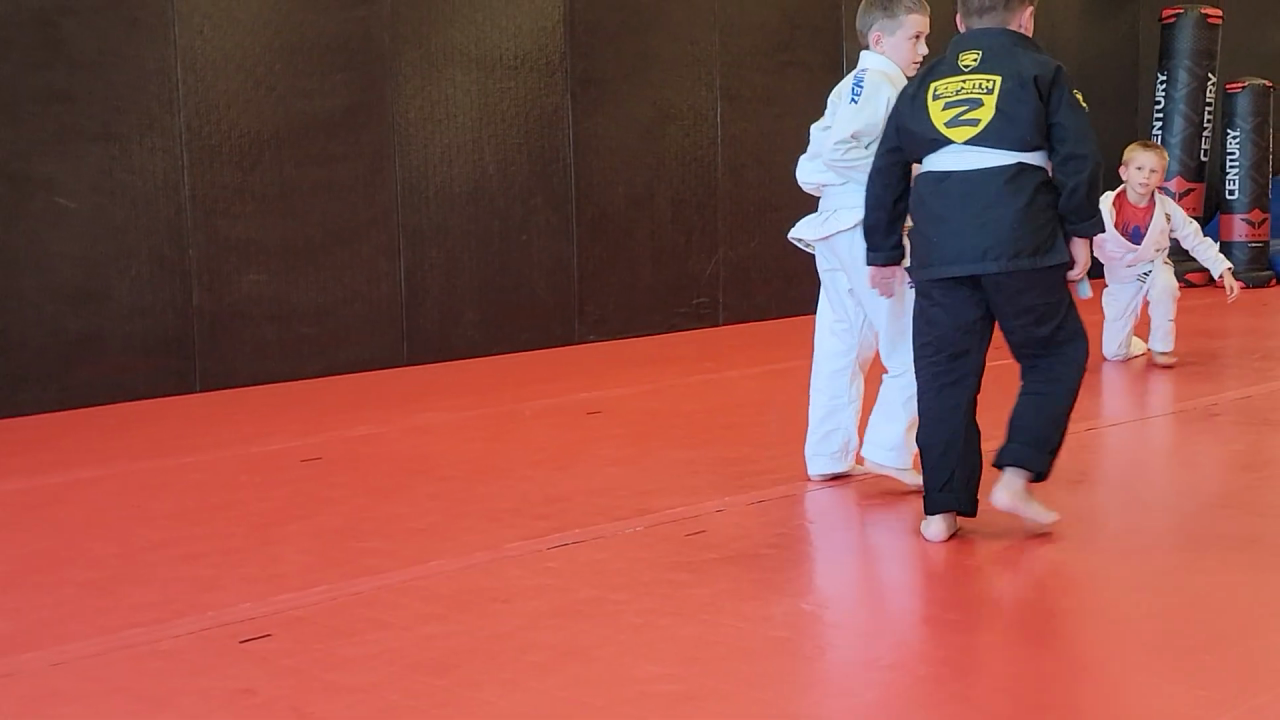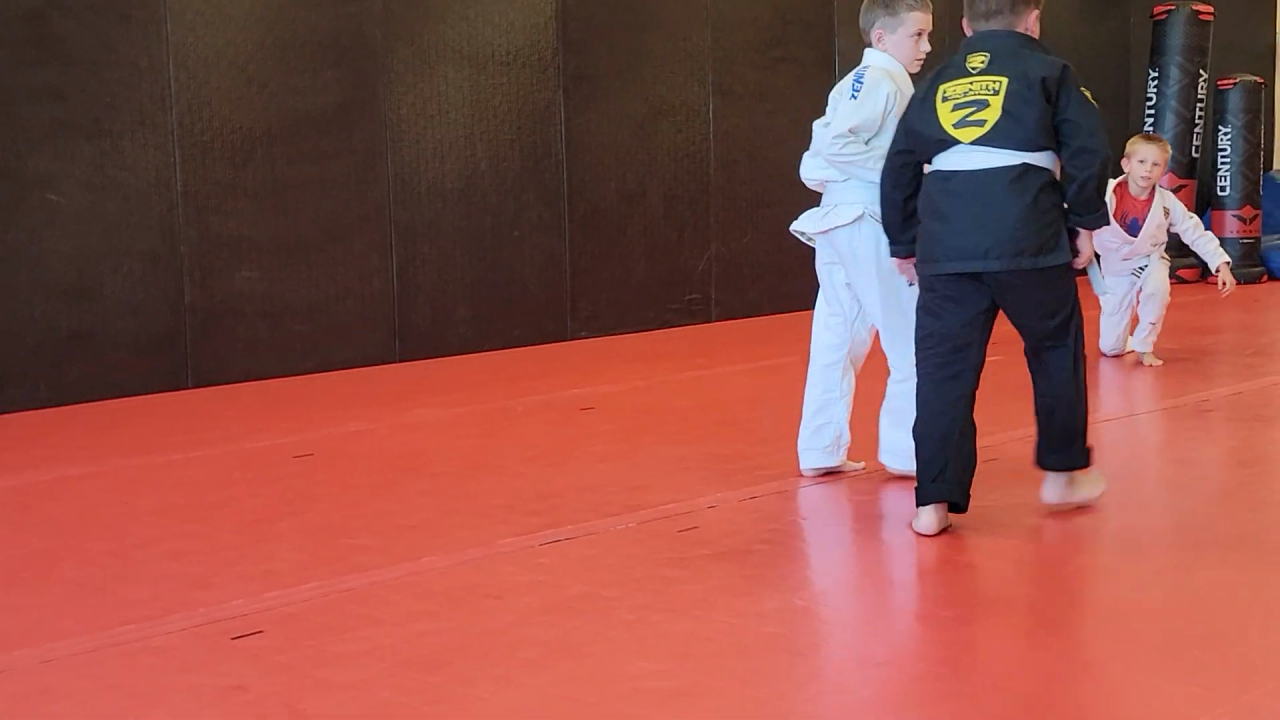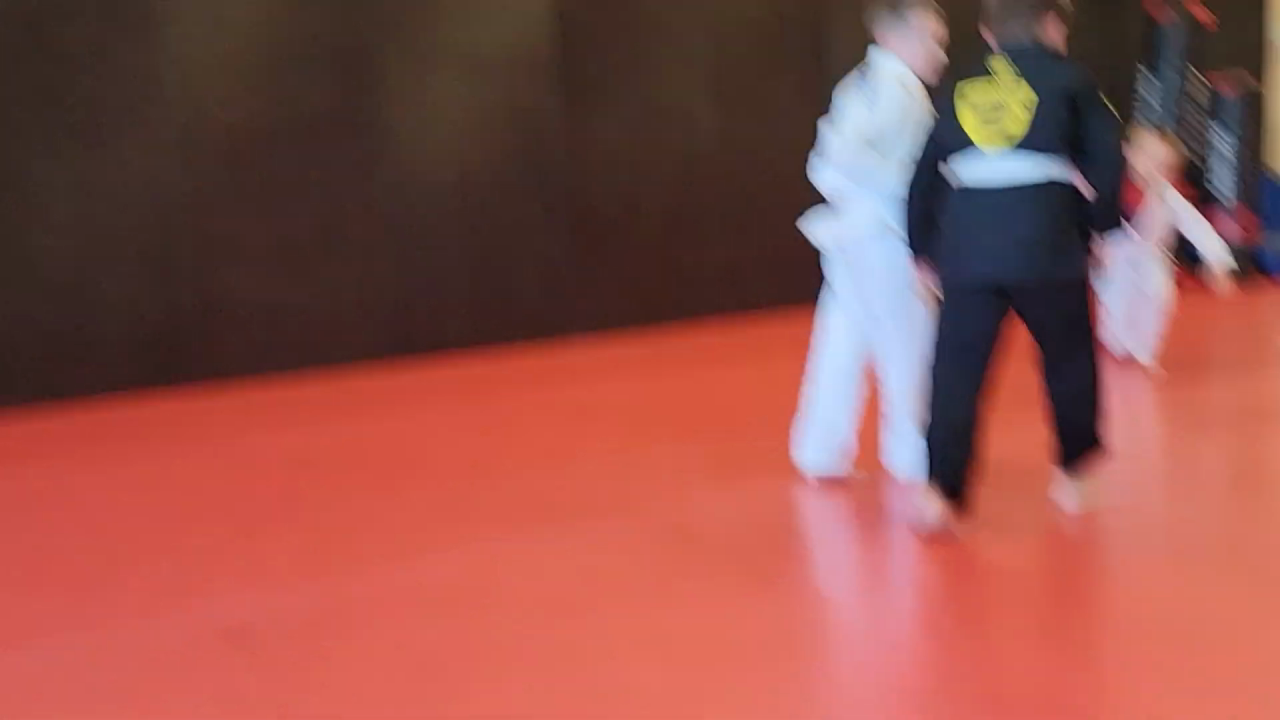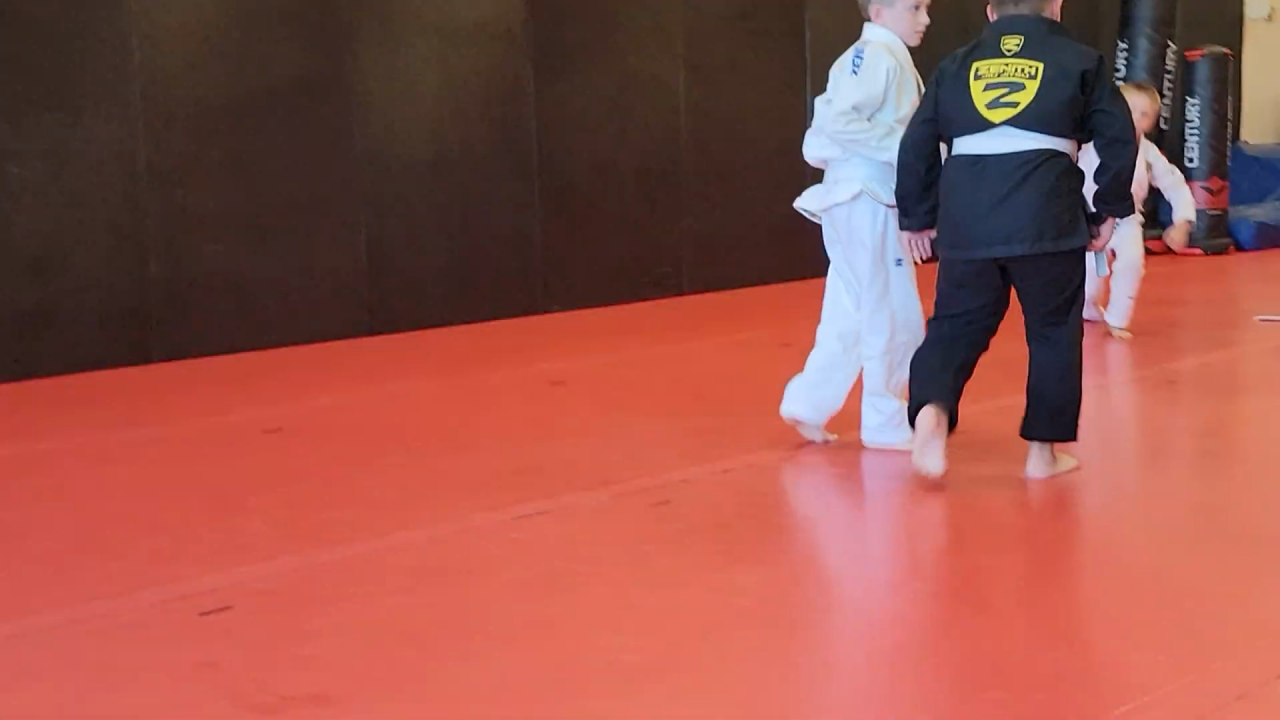
dt=0.1s
person 1, frame 1
left shoulder: (923, 84)
right shoulder: (1042, 72)
left elbow: (885, 173)
right elbow: (1078, 157)
left wrist: (883, 251)
right wrist: (1080, 229)
left hip: (940, 248)
right hip: (1017, 242)
left knee: (945, 376)
right knee: (1056, 357)
left ankle: (941, 509)
right ankle: (1015, 479)
person 1, frame 2
left shoulder: (935, 82)
right shoulder: (1048, 71)
left elbow: (898, 167)
right elbow: (1088, 151)
left wrist: (904, 243)
right wrist: (1084, 220)
left hip: (947, 243)
right hip: (1025, 237)
left knee: (945, 369)
right knee: (1055, 351)
left ankle: (935, 502)
right ankle: (1061, 473)
person 1, frame 3
left shoulder: (961, 91)
right shoulder: (1071, 83)
left elbow: (925, 179)
right elbow: (1106, 163)
left wrist: (928, 249)
right wrist: (1099, 227)
left hip: (968, 253)
right hip: (1046, 249)
left knee: (958, 366)
right knee: (1069, 356)
left ankle: (940, 489)
right ankle: (1072, 475)
person 1, frame 4
left shoulder: (956, 64)
right shoulder: (1080, 58)
left elbow: (916, 143)
right elbow: (1117, 139)
left wrist: (917, 216)
right wrist: (1110, 208)
left hip: (967, 220)
right hip: (1045, 220)
left knee: (956, 323)
right knee: (1054, 330)
left ankle: (930, 412)
right ankle: (1043, 448)
person 2, frame 1
left shoulder: (865, 84)
right shoulder: (877, 84)
left elbow: (824, 157)
right elbow: (837, 150)
left hip: (840, 231)
right hip: (867, 231)
left knee: (841, 347)
right knee: (914, 345)
left ankle: (829, 455)
right ankle: (888, 447)
person 2, frame 2
left shoulder: (883, 82)
right shoulder: (877, 81)
left elbow: (821, 159)
right elbow: (832, 144)
left hip: (842, 226)
right hip: (865, 228)
left knee: (837, 341)
right knee: (911, 339)
left ankle: (821, 449)
right ankle: (905, 449)
person 2, frame 3
left shoulder: (897, 89)
right shoulder: (890, 90)
right elbow: (849, 154)
right wrist: (912, 181)
left hip: (854, 234)
right hip: (879, 237)
left knee: (845, 345)
right knee: (911, 348)
left ankle: (822, 451)
right ankle: (911, 456)
person 2, frame 4
left shoulder: (887, 56)
right shoulder: (876, 55)
right elbow: (838, 123)
right wrist: (902, 147)
left hip: (861, 202)
right hip: (867, 204)
left knee: (851, 314)
right knee: (897, 318)
left ankle: (807, 404)
right ankle: (885, 424)
person 3, frame 1
left shoulder: (1167, 208)
right shoulder: (1106, 207)
left elbow: (1198, 242)
left wrist: (1224, 270)
left hip: (1154, 270)
right hip: (1121, 281)
left knee: (1165, 289)
right knee: (1114, 353)
left ankle: (1161, 347)
right ankle: (1137, 345)
person 3, frame 2
left shoulder: (1166, 201)
right shoulder: (1107, 197)
left elbow: (1197, 233)
left wrist: (1221, 264)
left hip: (1149, 263)
right hip: (1116, 270)
left knee: (1157, 286)
right knee: (1110, 347)
left ankle: (1144, 347)
right ankle: (1124, 342)
person 3, frame 3
left shoulder: (1171, 199)
left elbow: (1200, 231)
left wrist: (1220, 265)
left hip: (1151, 265)
right hip: (1119, 267)
left knee: (1159, 295)
right knee: (1116, 340)
left ankle: (1145, 353)
right ankle: (1126, 346)
person 3, frame 4
left shoulder: (1149, 155)
right shoulder: (1093, 147)
left elbow: (1178, 187)
left wrist: (1181, 222)
left hip: (1127, 222)
left knee: (1131, 265)
right knee: (1088, 287)
left ankle: (1117, 321)
right ankle: (1091, 313)
